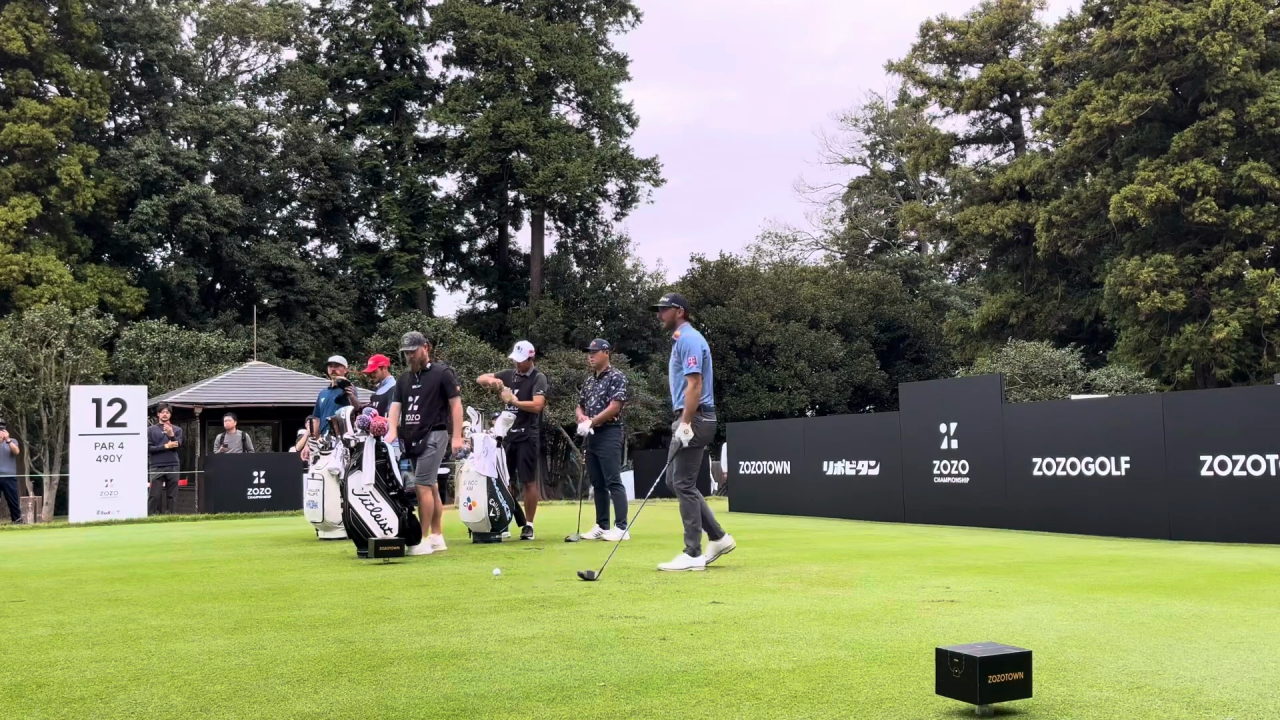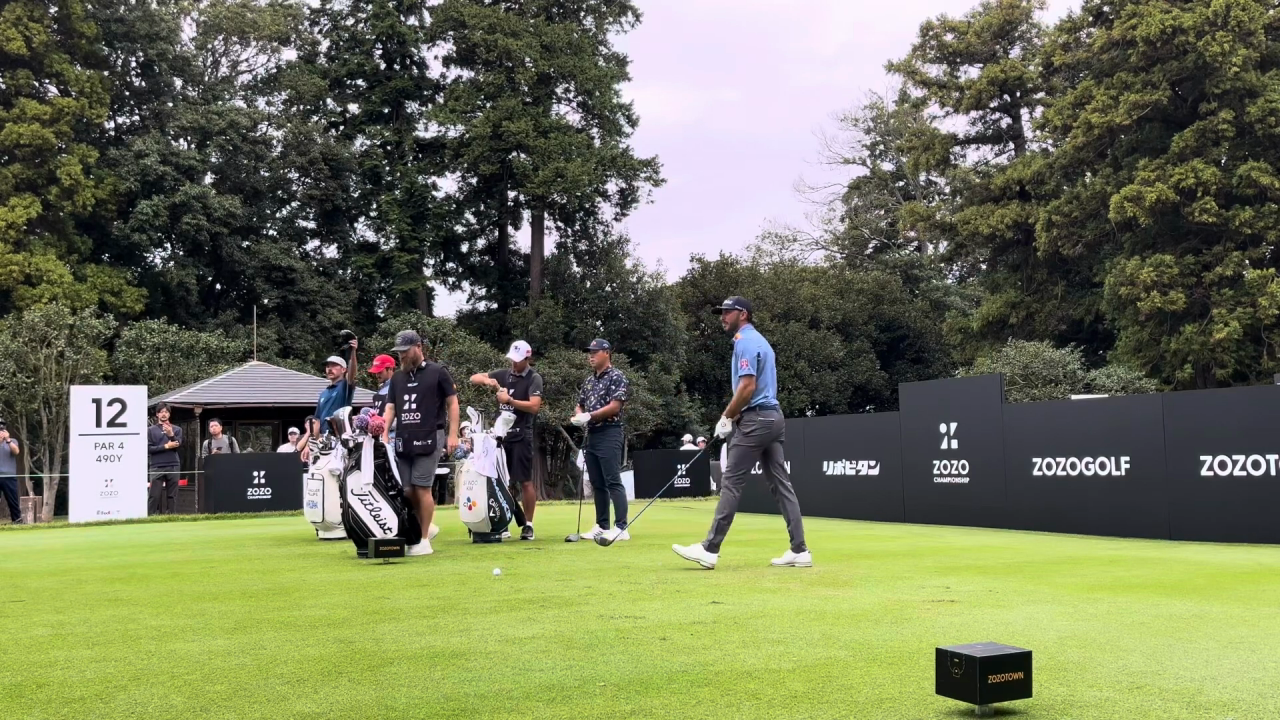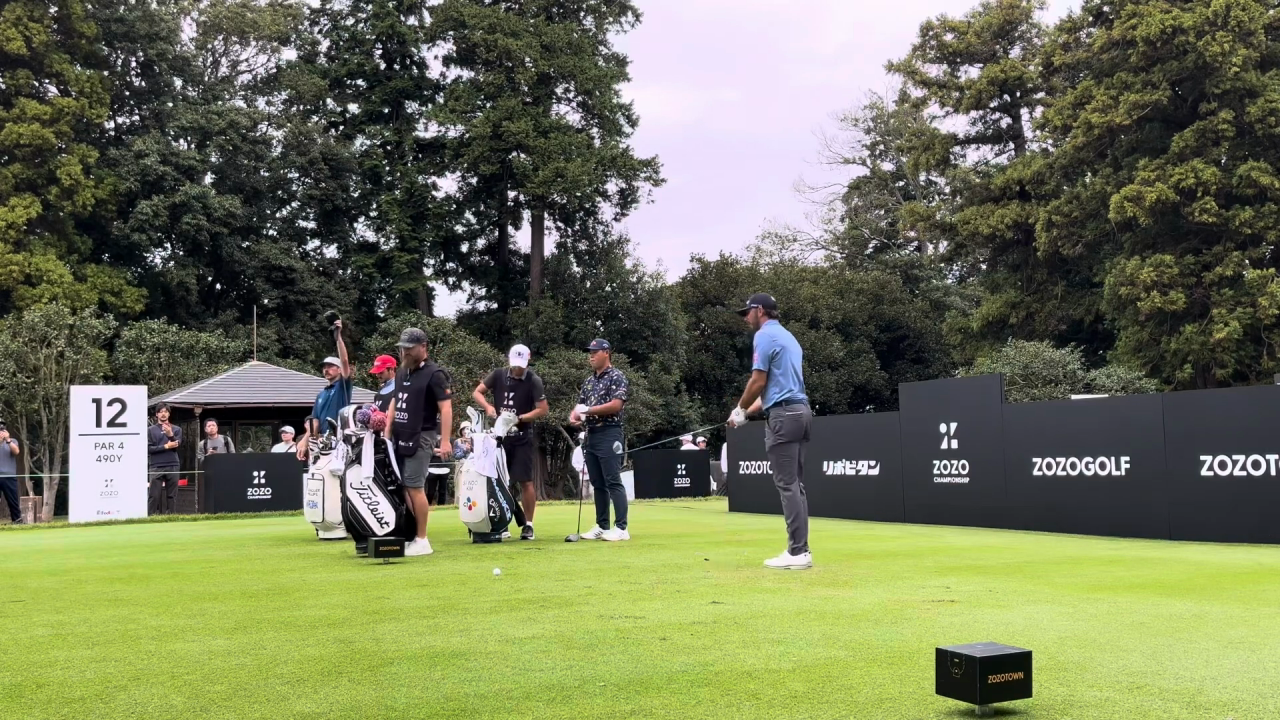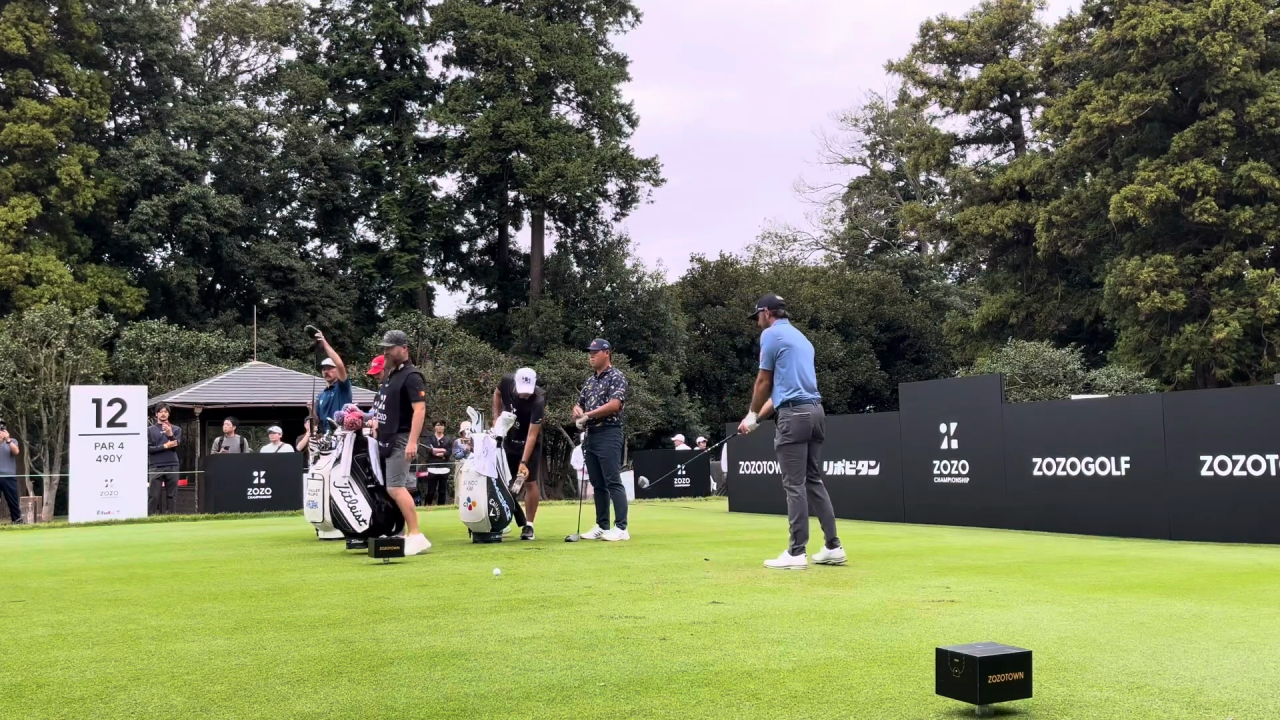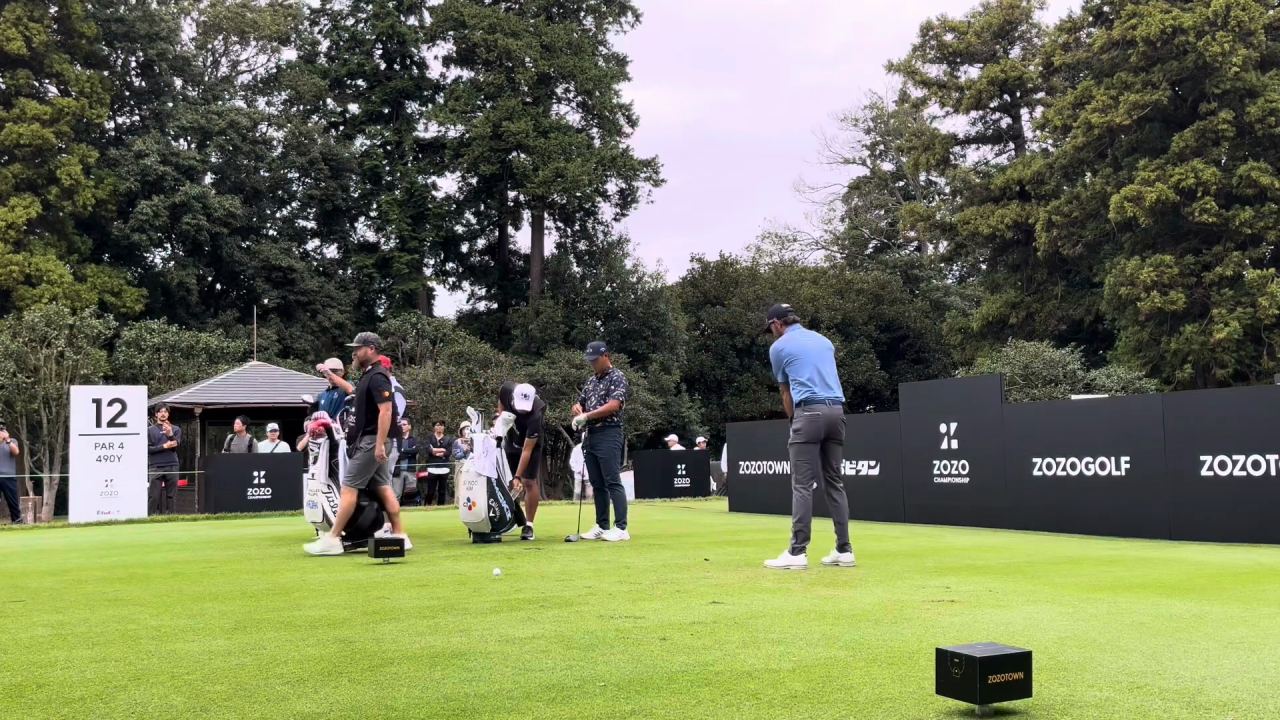
dt=0.5s
person 1, frame 1
left shoulder: (689, 340)
right shoulder: (681, 340)
left elbow: (695, 384)
left wrist: (685, 424)
right wrist: (683, 423)
left hip: (694, 420)
right hip: (690, 420)
left knee: (683, 486)
right knee: (683, 483)
left ankle: (693, 554)
right ankle: (718, 538)
person 1, frame 2
left shoulder: (746, 341)
right shoulder: (757, 340)
left elbow: (748, 386)
left wrist: (725, 418)
right wrist: (734, 418)
left hip: (757, 419)
right hip: (772, 417)
left knee: (731, 482)
right knee: (780, 484)
left ankle: (709, 549)
right ankle: (799, 550)
person 1, frame 3
left shoulder: (764, 335)
right shoulder: (787, 336)
left elbow: (758, 381)
left wrist: (740, 409)
right wrist: (749, 411)
left hip: (784, 415)
right hip: (800, 411)
left knee: (786, 484)
right knee: (795, 483)
left ankle: (796, 552)
right ankle: (801, 549)
person 1, frame 4
left shoulder: (771, 334)
right shoulder: (800, 337)
left elbow: (764, 382)
left wrist: (751, 415)
right wrist: (759, 416)
left hip: (794, 414)
right hip: (814, 411)
left knee: (794, 485)
right knee: (814, 481)
left ankle: (796, 553)
right ankle: (832, 546)
person 1, frame 5
left shoulder: (778, 348)
right shoulder: (823, 340)
left wrist: (794, 421)
left hip: (809, 413)
right hip: (836, 411)
left knee: (802, 485)
right knee: (833, 482)
left ankle: (797, 552)
right ankle: (844, 550)
person 2, frame 1
left shoulder: (442, 373)
right shoulder: (404, 378)
left elbow: (456, 405)
right elbow: (396, 406)
left wrist: (456, 436)
right wrist: (392, 431)
left hip: (433, 436)
right hip: (411, 438)
left knee: (423, 487)
right knee: (431, 489)
left ankle: (424, 540)
right ankle: (436, 537)
person 2, frame 2
left shoulder: (437, 372)
right shoulder: (397, 378)
left elbow: (453, 403)
right elbow: (390, 408)
left wrist: (453, 434)
right wrist: (383, 434)
left hip: (428, 438)
right hip: (403, 440)
left knee: (422, 488)
right knee: (406, 489)
left ankle: (423, 540)
right ankle: (425, 526)
person 2, frame 3
left shoulder: (434, 374)
right shoulder: (402, 373)
left elbow: (446, 408)
left wrist: (445, 441)
right wrist: (387, 429)
left hip: (420, 437)
right hip: (399, 438)
left knee: (414, 488)
left ankle: (422, 540)
person 2, frame 4
left shoulder: (411, 376)
right shoulder: (389, 374)
left elbow: (419, 410)
left wrist: (413, 442)
right wrist: (375, 424)
left hip: (401, 440)
right hip: (386, 439)
left knee: (396, 488)
right knee: (394, 488)
left ankle: (416, 536)
person 2, frame 5
left shoulder: (377, 377)
right shoulder: (369, 375)
left elbow: (386, 410)
left wrist: (380, 443)
left hip: (370, 442)
right hip: (370, 441)
left knee: (349, 487)
right knee: (382, 488)
left ankle: (332, 539)
right ankle: (399, 536)
person 3, frame 1
left shoulder: (616, 377)
right shoulder: (589, 381)
left elbow: (614, 407)
right elbow: (579, 407)
left wrist: (590, 422)
right wrist: (581, 418)
left hip: (609, 435)
right hip: (592, 436)
left knee: (613, 482)
right knee: (597, 484)
left ankle: (621, 527)
right ankle: (602, 526)
person 3, frame 2
left shoulder: (616, 377)
right shoulder: (589, 380)
left elbow: (615, 406)
right elbow: (579, 405)
left wrist: (589, 415)
right wrist: (579, 415)
left hip: (609, 434)
right hip: (592, 435)
left knee: (613, 482)
right knee: (597, 484)
left ankle: (621, 527)
right ankle: (602, 526)
person 3, frame 3
left shoulder: (616, 377)
right shoulder: (589, 381)
left elbow: (616, 405)
right elbow: (581, 405)
left wrist: (588, 409)
right wrist: (574, 414)
left hip: (609, 434)
right hip: (591, 435)
left knee: (613, 482)
right knee: (598, 484)
left ankle: (621, 528)
right ankle: (602, 526)
person 3, frame 4
left shoulder: (616, 377)
right shoulder: (589, 381)
left elbow: (614, 405)
right elbow: (580, 404)
left wrist: (587, 415)
right wrist: (577, 410)
left hip: (609, 435)
right hip: (591, 435)
left knee: (613, 482)
right knee: (597, 484)
left ankle: (621, 528)
right ankle: (602, 526)
person 3, frame 5
left shoulder: (617, 378)
right shoulder: (591, 380)
left elbow: (613, 405)
right elbow: (581, 404)
left wrist: (586, 415)
right wrist: (577, 408)
left hip: (609, 435)
right hip: (591, 435)
left knee: (613, 482)
right knee: (597, 484)
left ankle: (621, 528)
right ankle: (602, 526)
person 4, frame 1
left shoulder: (538, 378)
right shoulder: (509, 374)
left elbow: (537, 405)
right elbow: (480, 379)
left wrist: (513, 401)
right wrist: (491, 380)
left hip: (527, 436)
right hip: (507, 435)
left knee: (529, 482)
left ankle: (529, 525)
person 4, frame 2
left shoulder: (534, 378)
right shoulder: (503, 374)
left elbow: (534, 406)
right elbow: (474, 378)
left wrist: (510, 400)
right wrist: (486, 380)
left hip: (521, 436)
left knee: (525, 481)
left ankle: (528, 525)
person 4, frame 3
left shoulder: (534, 381)
right shoulder: (498, 375)
left elbow: (543, 409)
right elbow: (477, 392)
left wrist: (520, 418)
right wrist: (487, 406)
left hip: (523, 437)
right hip: (500, 437)
left knee: (525, 482)
left ankle: (528, 525)
person 4, frame 4
left shoulder: (538, 400)
right shoulder: (506, 381)
left elbow: (532, 435)
right elbow: (497, 395)
left wrist: (524, 462)
right wrist: (496, 418)
left hip: (528, 444)
right hip: (507, 439)
left knee: (530, 483)
left ankle: (529, 525)
person 4, frame 5
left shoulder: (535, 414)
right shoulder: (507, 389)
left elbow: (527, 450)
left wrist: (517, 476)
left hip: (531, 443)
right hip: (510, 440)
left knee: (529, 482)
left ankle: (529, 525)
